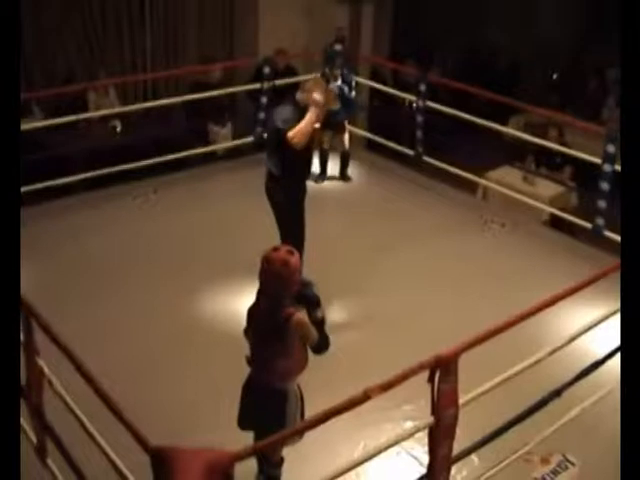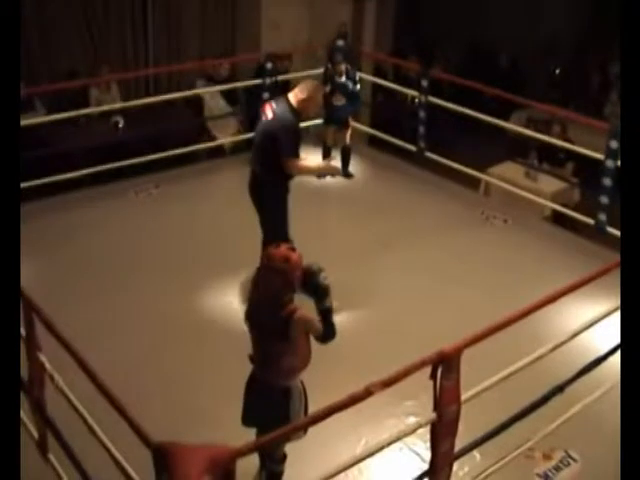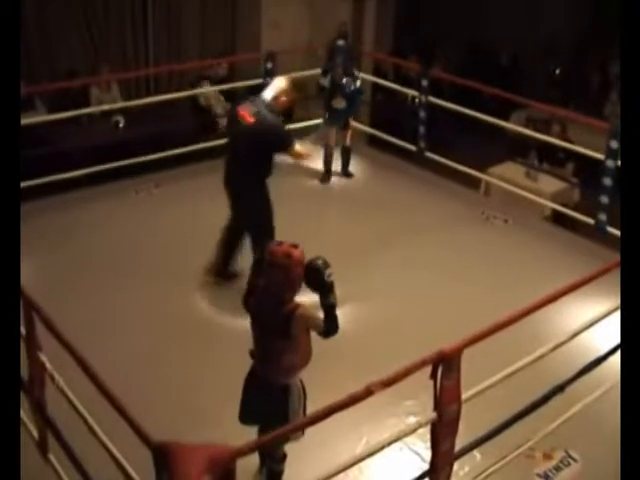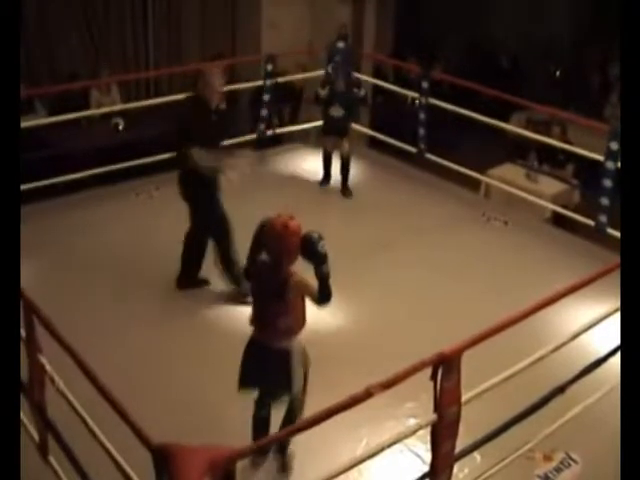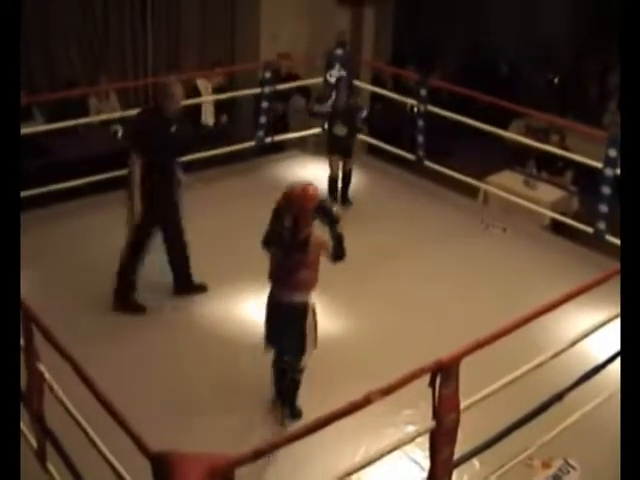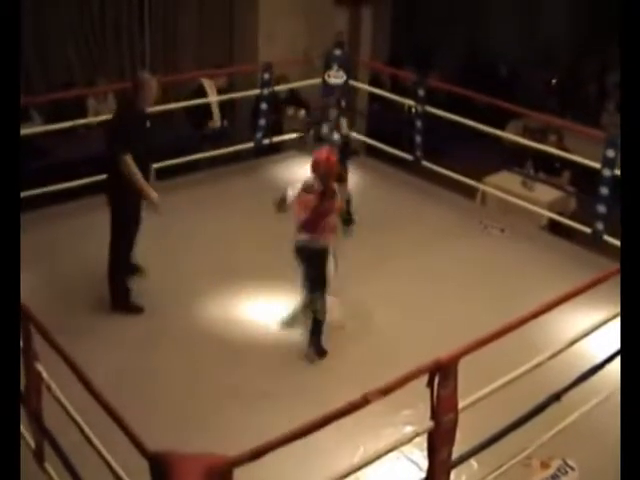
dt=0.5s
person 1, frame 1
left shoulder: (256, 309)
right shoulder: (296, 320)
right elbow: (321, 346)
right wrist: (315, 312)
left hip: (257, 383)
right hip: (282, 391)
left knee: (262, 435)
right knee: (274, 446)
person 1, frame 2
left shoulder: (257, 304)
right shoulder: (298, 318)
right elbow: (327, 334)
left wrist: (257, 284)
right wrist: (323, 299)
left hip: (260, 380)
right hip: (285, 387)
left knee: (264, 431)
right knee: (278, 443)
person 1, frame 3
left shoulder: (258, 300)
right shoulder: (299, 315)
right elbow: (330, 329)
left wrist: (259, 269)
right wrist: (327, 294)
left hip: (259, 378)
right hip: (284, 386)
left knee: (265, 427)
right knee: (277, 441)
person 1, frame 4
left shoulder: (258, 269)
right shoulder: (294, 281)
right elbow: (323, 297)
left wrist: (258, 241)
right wrist: (321, 265)
left hip: (259, 345)
right hip: (286, 349)
left knee: (264, 399)
right knee: (296, 397)
left ankle: (259, 451)
right ankle: (282, 450)
person 1, frame 5
left shoulder: (278, 233)
right shoulder: (314, 239)
left elbow: (266, 244)
right elbow: (338, 255)
left wrist: (277, 213)
right wrist: (334, 226)
left hip: (277, 301)
right hip: (300, 304)
left knee: (281, 350)
right knee: (298, 356)
left ankle: (280, 398)
right ankle: (289, 407)
person 1, frame 6
left shoulder: (304, 187)
right shoulder: (334, 193)
left elbow: (281, 204)
right elbow: (338, 218)
left hip: (302, 243)
right hip: (321, 248)
left knee: (311, 285)
right knee: (319, 295)
right ankle: (315, 345)
person 2, frame 1
left shoulder: (301, 110)
right shoulder: (285, 114)
right elbow: (296, 140)
left wrist: (325, 102)
right wrist: (314, 109)
left hip: (295, 182)
right hip: (282, 186)
left knee: (295, 235)
right knee: (292, 237)
person 2, frame 2
left shoulder: (276, 104)
right shoulder: (285, 121)
right elbow: (293, 166)
right wrist: (324, 167)
left hip: (265, 180)
right hip: (269, 186)
left knee: (277, 234)
right knee: (276, 238)
person 2, frame 3
left shoulder: (244, 106)
right shoulder: (271, 123)
left elbow: (229, 125)
right elbow: (296, 152)
left hip: (233, 179)
right hip: (251, 185)
left knee: (238, 223)
right knee: (263, 236)
left ankle: (220, 268)
person 2, frame 4
left shoulder: (202, 107)
right shoulder: (195, 114)
right elbow: (194, 155)
right wrist: (222, 165)
left hip: (199, 180)
right hip: (197, 183)
left knee: (200, 228)
right knee: (221, 231)
left ankle: (187, 277)
right ankle: (238, 284)
person 2, frame 5
left shoulder: (169, 117)
right shoulder: (145, 122)
right elbow: (135, 163)
left wrist: (176, 172)
right wrist: (135, 199)
left hip: (165, 188)
right hip: (148, 191)
left knee: (175, 235)
right knee: (139, 243)
left ankle: (184, 283)
right ankle: (123, 297)
person 2, frame 6
left shoulder: (139, 113)
right shoulder: (124, 120)
right elbow: (125, 161)
left wrist: (145, 184)
right wrist: (147, 189)
left hip: (134, 184)
right hip: (123, 187)
left knee: (131, 228)
right knee: (122, 238)
left ankle: (125, 265)
right ankle: (120, 298)
person 3, frame 1
left shoulder: (347, 80)
right shoulder: (325, 80)
left elbow: (351, 100)
left hip: (341, 119)
right hip: (328, 118)
left knee: (345, 148)
right knee: (324, 147)
left ankle: (343, 172)
right ankle: (323, 172)
person 3, frame 2
left shoulder: (351, 76)
right shoulder: (329, 76)
left elbow: (356, 95)
right elbow: (324, 94)
left hip: (345, 114)
right hip: (331, 114)
left knee: (346, 143)
right knee: (328, 142)
left ankle: (345, 168)
person 3, frame 3
left shoulder: (350, 81)
right shoulder: (329, 79)
left elbow: (358, 93)
right elbow: (322, 86)
left hip: (345, 117)
right hip: (332, 117)
left knee: (346, 144)
right knee: (329, 145)
left ankle: (345, 168)
right ankle: (327, 171)
person 3, frame 4
left shoulder: (350, 91)
right shoulder: (328, 89)
left elbow: (362, 99)
right elbow: (319, 99)
left wrist: (358, 87)
right wrist: (324, 86)
left hip: (343, 126)
right hip: (329, 125)
left knee: (345, 153)
right knee: (327, 150)
left ankle: (345, 185)
right ankle: (326, 176)
person 3, frame 5
left shoulder: (353, 106)
right shoulder: (331, 104)
left elbow: (363, 119)
right elbow: (316, 111)
left hip: (347, 142)
right hip: (333, 143)
left knee: (347, 169)
right knee: (334, 173)
left ankle: (344, 195)
right ankle: (334, 201)
person 3, frame 6
left shoulder: (341, 122)
right shoulder: (323, 121)
left elbow: (340, 141)
left hip: (339, 161)
left knee: (343, 192)
left ankle: (347, 216)
